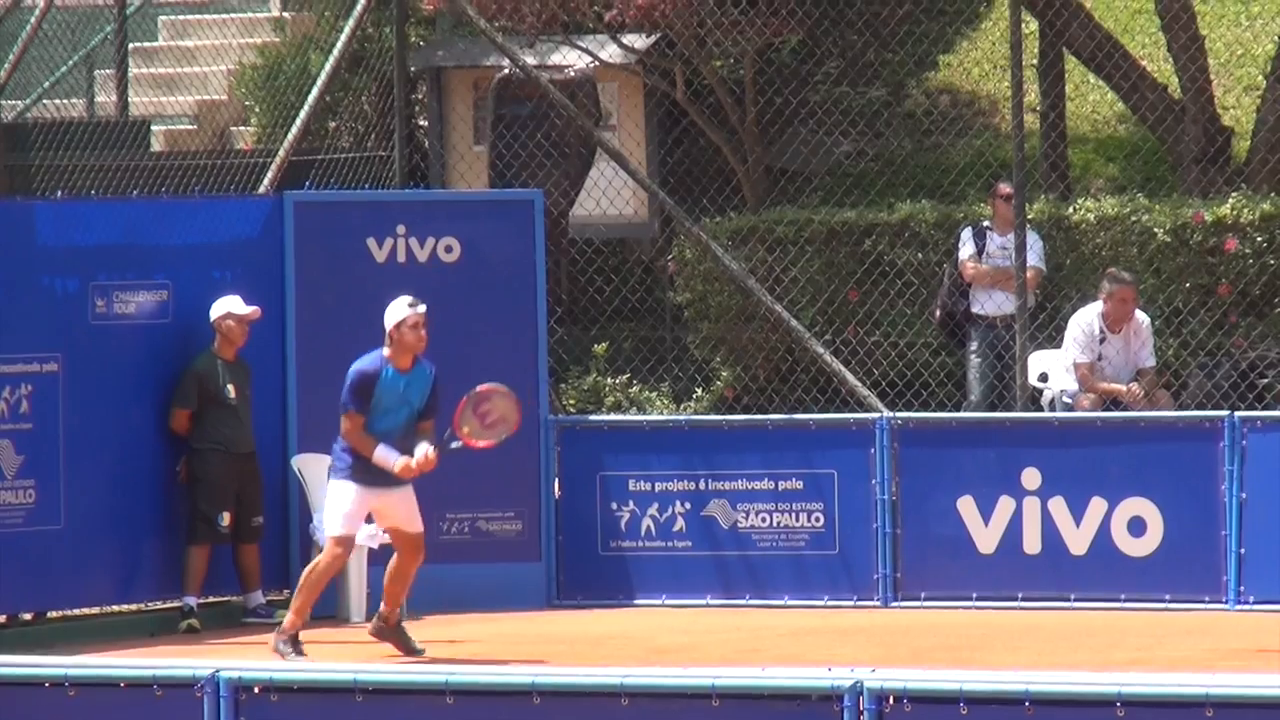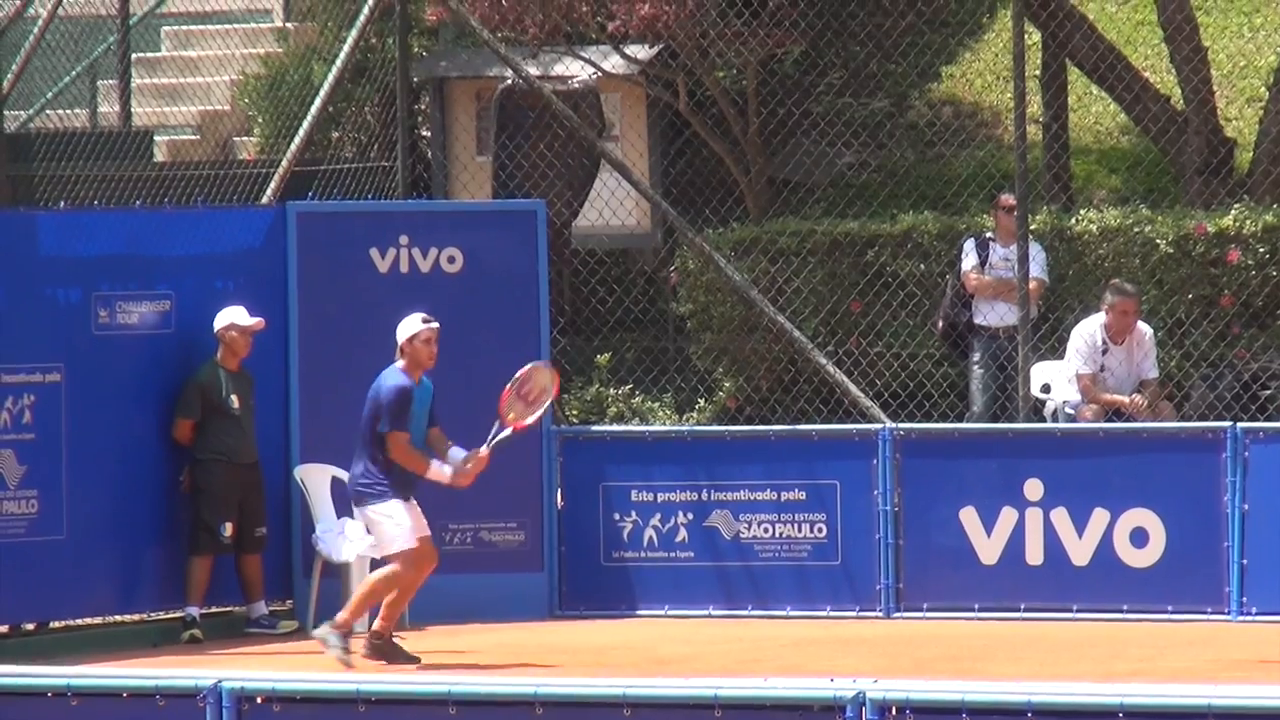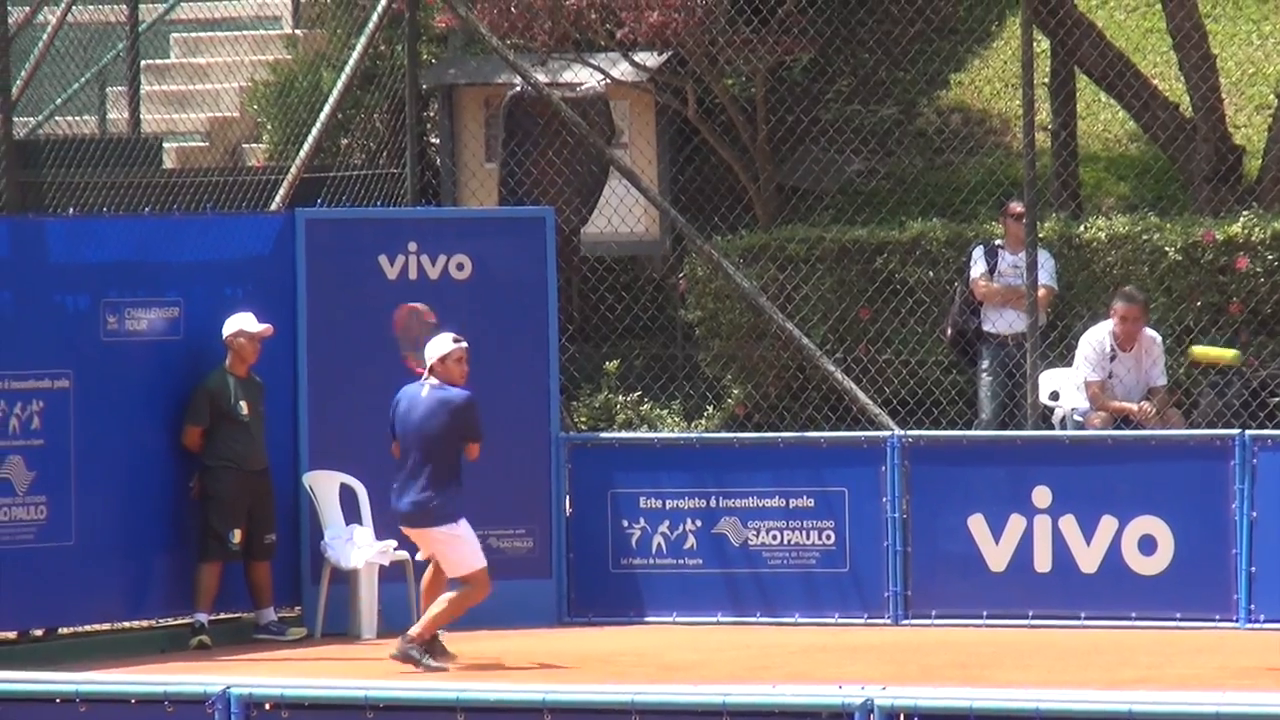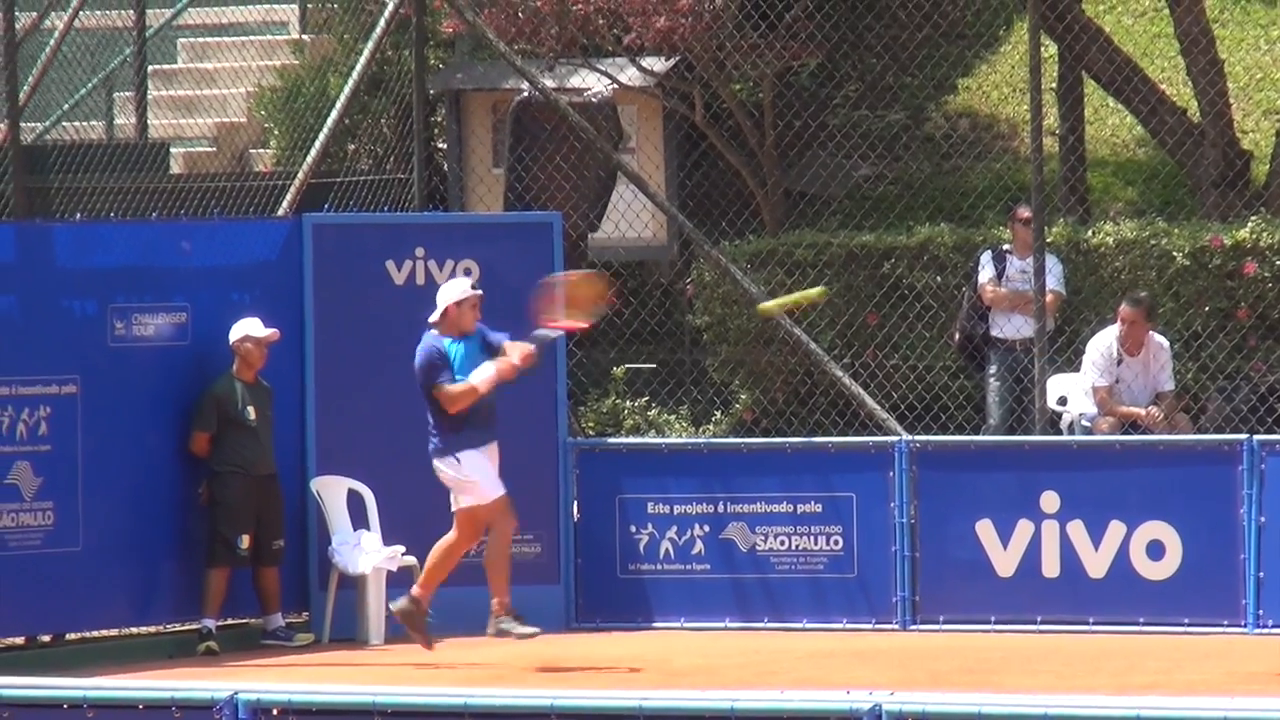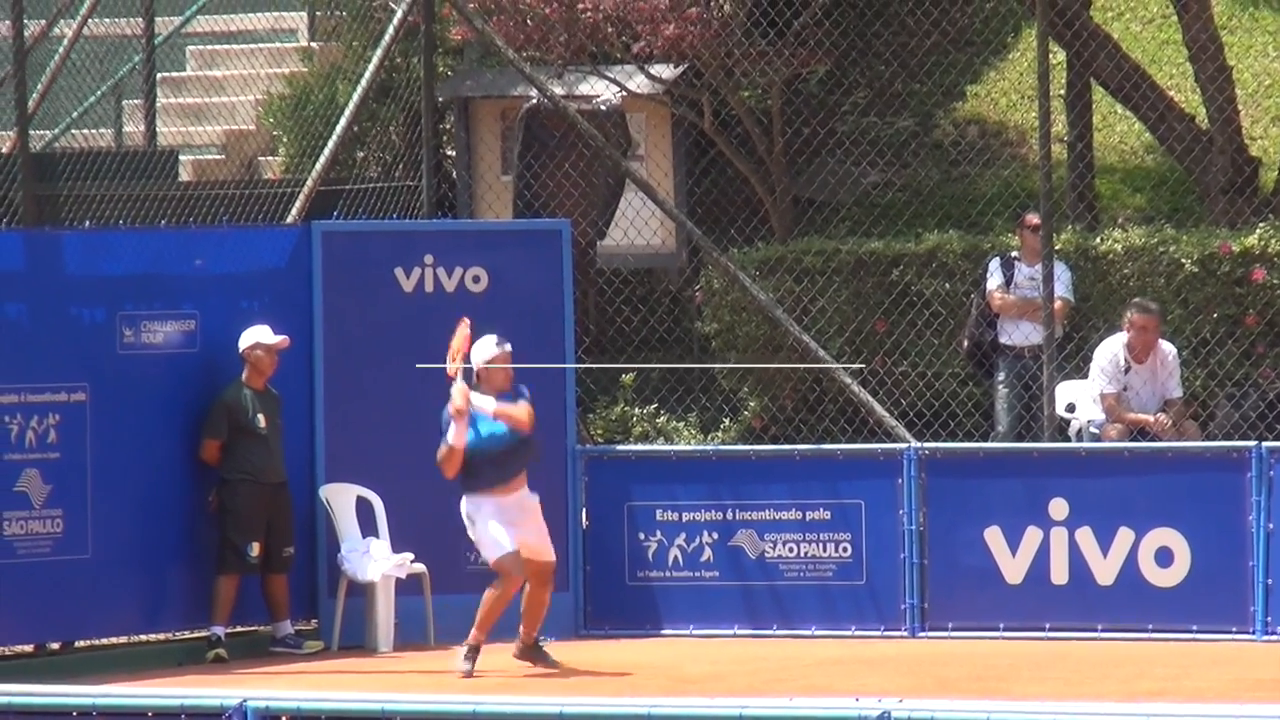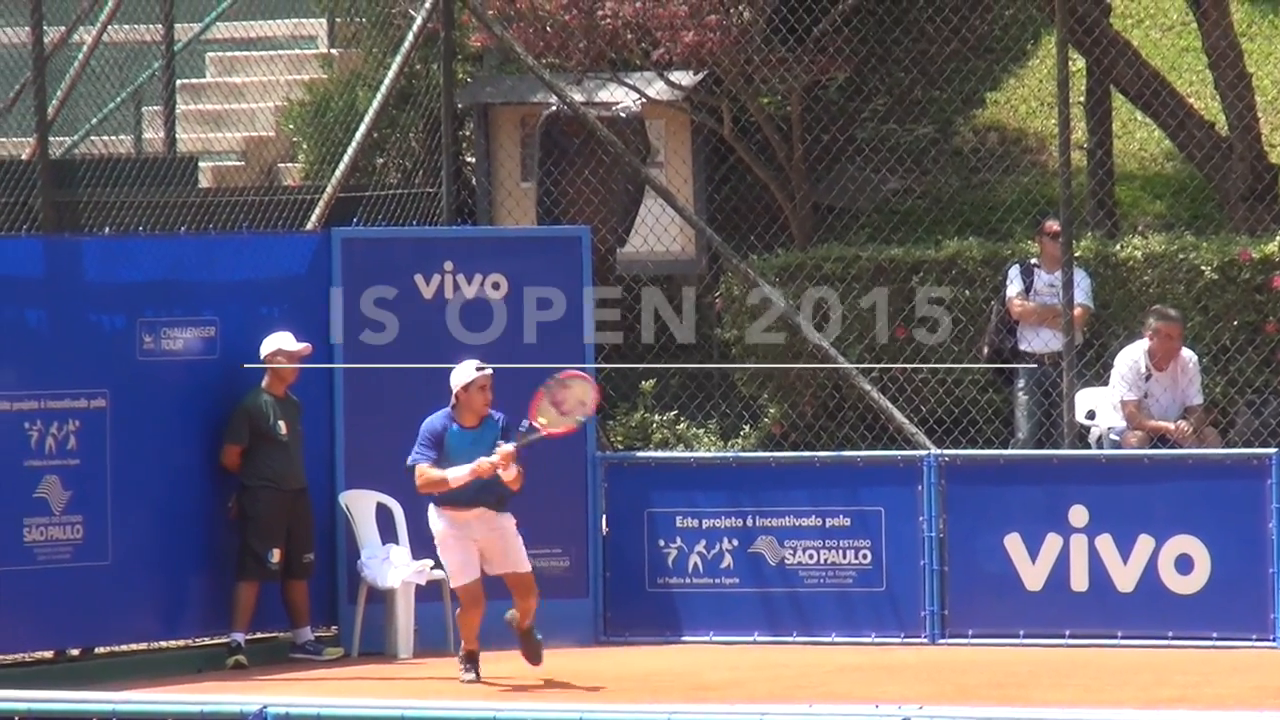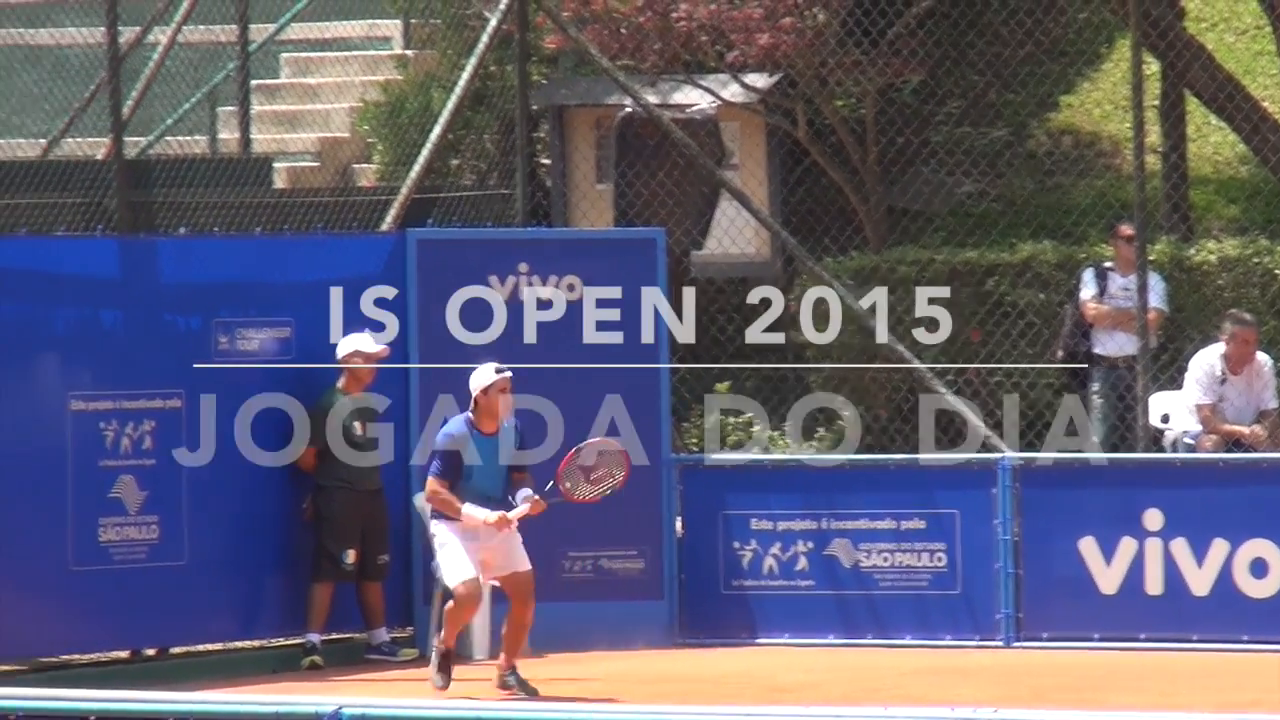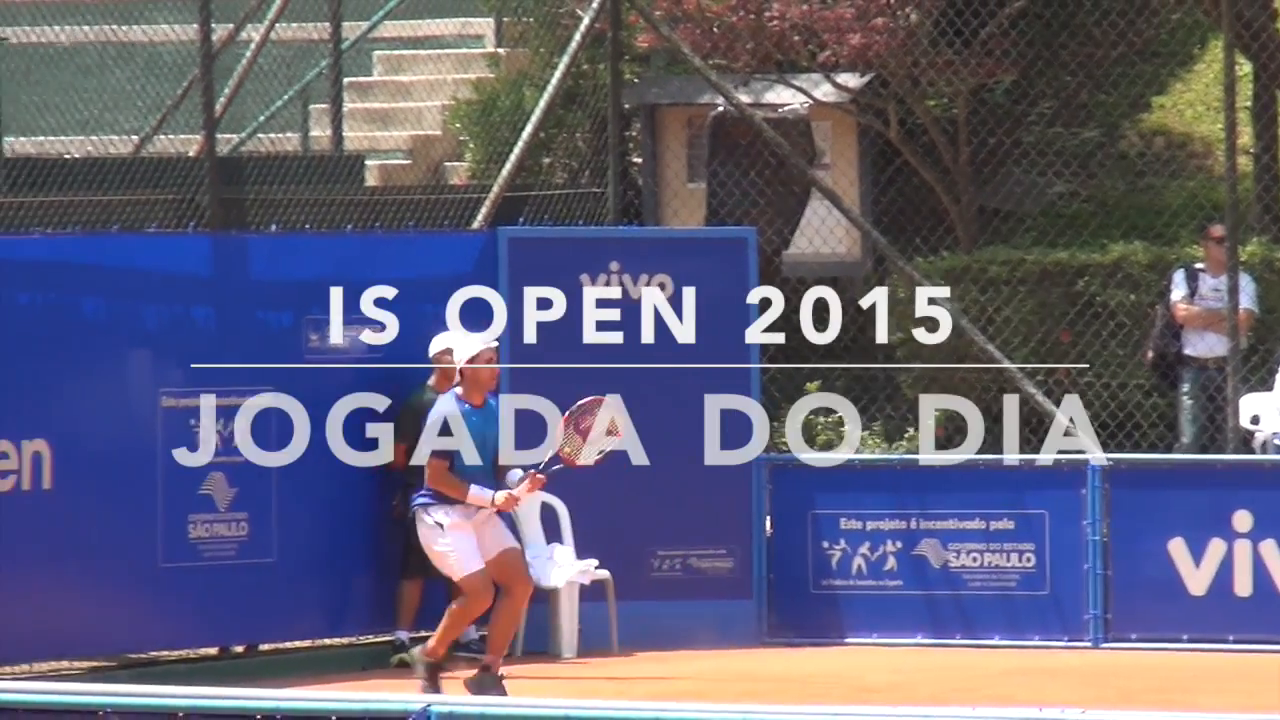
dt=0.3s
person 1, frame 1
left shoulder: (427, 373)
right shoulder: (366, 371)
left elbow: (425, 427)
right elbow: (350, 432)
left wrist: (424, 450)
right wrist: (394, 461)
left hip: (394, 480)
right hip: (353, 474)
left knee: (412, 550)
right knee: (338, 551)
left ankle: (387, 621)
right ankle: (288, 631)
person 1, frame 2
left shoulder: (424, 386)
right shoulder: (398, 387)
left elbow: (432, 438)
right elbow: (397, 450)
left wrist: (463, 457)
right wrist: (448, 473)
left hip: (394, 492)
right hip: (379, 490)
left knee: (424, 559)
right knee: (406, 565)
left ankle: (379, 638)
right ankle: (338, 626)
person 1, frame 3
left shoulder: (404, 396)
right shoulder: (462, 400)
right elbow: (472, 451)
left hip: (405, 506)
right hip: (437, 510)
left knee: (443, 562)
right knee: (477, 585)
left ankle: (426, 638)
right ankle: (413, 640)
person 1, frame 4
left shoulder: (481, 337)
right shoulder: (432, 350)
left elbow: (516, 353)
right elbow: (453, 403)
left wrist: (519, 356)
right wrist: (489, 376)
left hip: (479, 447)
right hip: (457, 452)
left knee: (466, 532)
right knee: (503, 519)
left ankle: (414, 602)
right ankle: (501, 613)
person 1, frame 5
left shoulder: (516, 394)
right shoulder: (456, 410)
left elbow: (525, 422)
right elbow: (449, 470)
left wrist: (480, 403)
right wrist: (457, 426)
left hip: (520, 499)
right hip: (483, 503)
left knee: (544, 575)
right knee: (510, 576)
left ankle: (527, 642)
right ankle: (473, 644)
person 1, frame 6
left shoulder: (499, 423)
right shoulder: (435, 427)
left elbow: (514, 483)
right elbow: (423, 481)
left wrist: (507, 466)
right wrist: (468, 471)
left hip: (492, 514)
right hip: (450, 518)
left knee: (526, 591)
right knee: (472, 599)
left ankle: (523, 624)
right ankle: (469, 653)
person 1, frame 7
left shoulder: (511, 429)
right shoulder: (454, 435)
left elbow: (518, 476)
right elbow: (434, 493)
left wrist: (527, 498)
right wrist: (482, 515)
left hip: (496, 525)
right hip: (454, 526)
left knee: (524, 596)
right knee: (468, 597)
left ankle: (507, 669)
right ankle: (443, 647)
person 1, frame 8
left shoulder: (492, 408)
right shoulder: (448, 411)
right elbow: (435, 475)
left wrist: (519, 480)
right wrist: (488, 497)
left hip: (480, 513)
right hip: (442, 512)
left knee: (521, 583)
right knee: (480, 592)
left ankle: (487, 674)
right ankle: (431, 654)
person 2, frame 1
left shoulder: (243, 368)
right shoulder: (201, 368)
right elbow: (178, 421)
left wrist: (237, 441)
right wrist: (205, 441)
left hip: (246, 459)
right hip: (213, 463)
left knee: (249, 535)
right knee: (203, 534)
left ankle: (255, 604)
right ankle: (189, 607)
person 2, frame 2
left shoulder: (246, 378)
right shoulder: (205, 378)
right elbow: (181, 431)
left wrist: (231, 450)
right wrist: (209, 450)
left hip: (249, 470)
right hip: (216, 474)
left knee: (252, 545)
right knee: (206, 544)
left ankle: (258, 614)
right ankle: (191, 618)
person 2, frame 3
left shoulder: (256, 384)
right shoulder: (213, 385)
right elbow: (190, 437)
left wrist: (250, 458)
right wrist: (218, 456)
left hip: (258, 476)
right hip: (224, 480)
left knee: (261, 552)
right knee: (214, 551)
left ankle: (266, 621)
right ankle: (200, 624)
person 2, frame 4
left shoulder: (264, 390)
right shoulder: (221, 391)
right elbow: (198, 444)
left wrist: (259, 463)
right wrist: (227, 461)
left hip: (267, 481)
right hip: (233, 486)
left knee: (269, 557)
right knee: (223, 557)
left ankle: (274, 626)
right ankle: (207, 630)
person 2, frame 5
left shoulder: (273, 397)
right shoulder: (231, 398)
right elbow: (208, 451)
left wrist: (265, 471)
right wrist: (238, 471)
left hip: (276, 489)
right hip: (243, 493)
left knee: (277, 564)
right knee: (232, 564)
left ankle: (283, 633)
right ankle: (217, 637)
person 2, frame 6
left shoulder: (293, 404)
right shoulder: (251, 404)
right elbow: (230, 458)
left wrist: (289, 478)
right wrist: (258, 477)
left hip: (296, 495)
right hip: (263, 500)
left knee: (298, 571)
right knee: (252, 570)
left ankle: (303, 639)
right ankle: (236, 643)
person 2, frame 7
left shoulder: (370, 405)
right shoulder: (328, 405)
right elbow: (307, 458)
left wrist: (363, 477)
right wrist: (334, 477)
left hip: (372, 497)
right hip: (338, 500)
left knee: (373, 572)
right knee: (328, 571)
left ankle: (378, 640)
right ankle: (312, 643)
person 2, frame 8
right shoulder: (419, 402)
right elbow: (397, 457)
right wrist: (424, 475)
right knee: (416, 570)
left ankle: (467, 638)
right ankle: (401, 641)
person 3, frame 1
left shoulder: (1031, 238)
right shoulder: (972, 234)
left elbow: (1030, 282)
right elbow: (970, 272)
left wrist: (987, 275)
right wrist: (1012, 272)
left hip: (1018, 326)
right hip: (982, 326)
left knee: (1017, 398)
right knee: (977, 399)
person 3, frame 2
left shoulder: (1034, 249)
right shoulder: (975, 245)
left elbow: (1032, 293)
right elbow: (972, 283)
left wrist: (990, 287)
right wrist: (1015, 283)
right hip: (985, 337)
left knee: (1020, 409)
right knee: (980, 410)
person 3, frame 3
left shoulder: (1042, 257)
right shoulder: (983, 252)
left elbow: (1041, 301)
right elbow: (981, 291)
left wrist: (998, 294)
right wrist: (1023, 290)
left hip: (1029, 344)
right hip: (993, 345)
left knee: (1028, 416)
right knee: (988, 417)
person 3, frame 4
left shoulder: (1051, 262)
right shoulder: (992, 257)
left elbow: (1049, 306)
right elbow: (989, 295)
left wrist: (1006, 299)
right wrist: (1031, 295)
right hip: (1002, 350)
left knee: (1036, 421)
right knee: (996, 422)
person 3, frame 5
left shoulder: (1059, 269)
right shoulder: (1000, 264)
left elbow: (1057, 313)
right elbow: (997, 302)
left wrist: (1014, 306)
right wrist: (1040, 302)
right hip: (1010, 357)
right knee: (1004, 430)
person 3, frame 6
left shoulder: (1078, 275)
right shoulder: (1020, 271)
left elbow: (1077, 320)
right elbow: (1017, 309)
left wrist: (1034, 313)
right wrist: (1059, 309)
right hip: (1030, 364)
right knee: (1024, 436)
person 3, frame 7
left shoulder: (1153, 279)
right shoulder: (1094, 275)
left elbow: (1152, 323)
right elbow: (1091, 312)
left wrist: (1108, 316)
right wrist: (1133, 313)
right hip: (1104, 367)
left knee: (1139, 439)
right knee: (1099, 439)
person 3, frame 8
left shoulder: (1243, 280)
right shoulder: (1184, 276)
left elbow: (1242, 324)
right elbow: (1181, 313)
left wrist: (1199, 317)
right wrist: (1224, 313)
right hip: (1194, 368)
left knee: (1230, 440)
right knee: (1189, 441)
